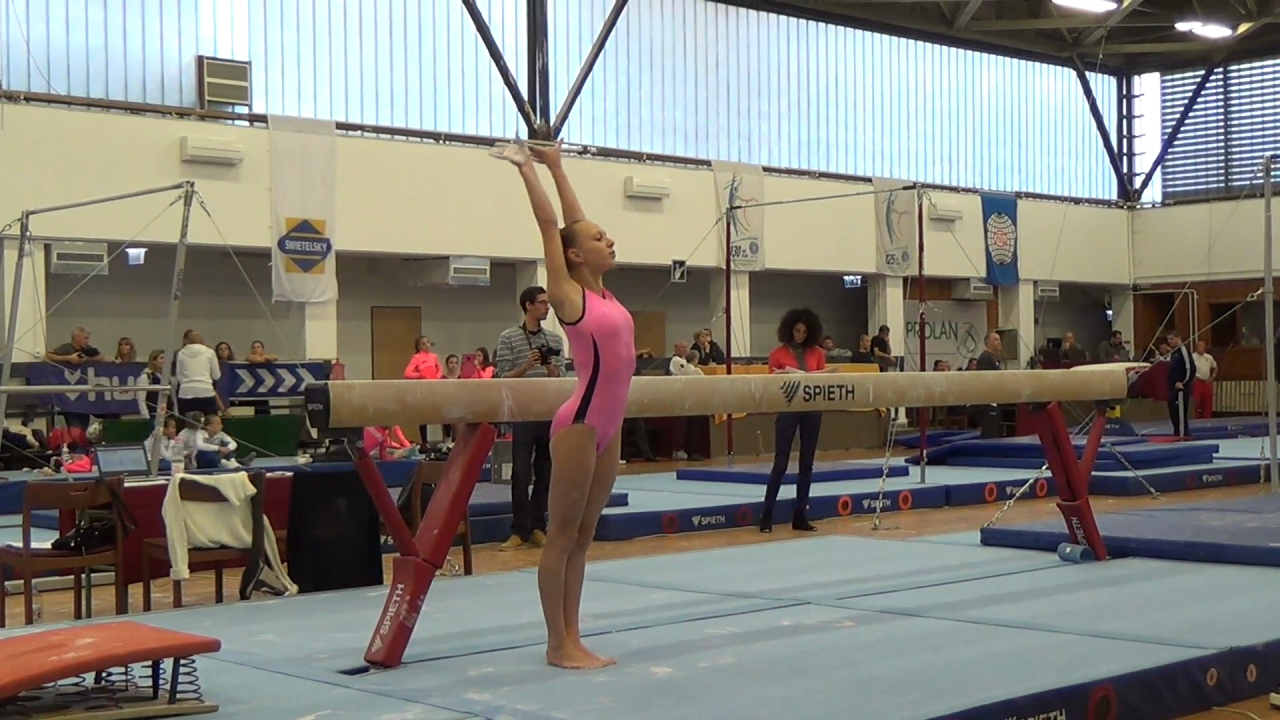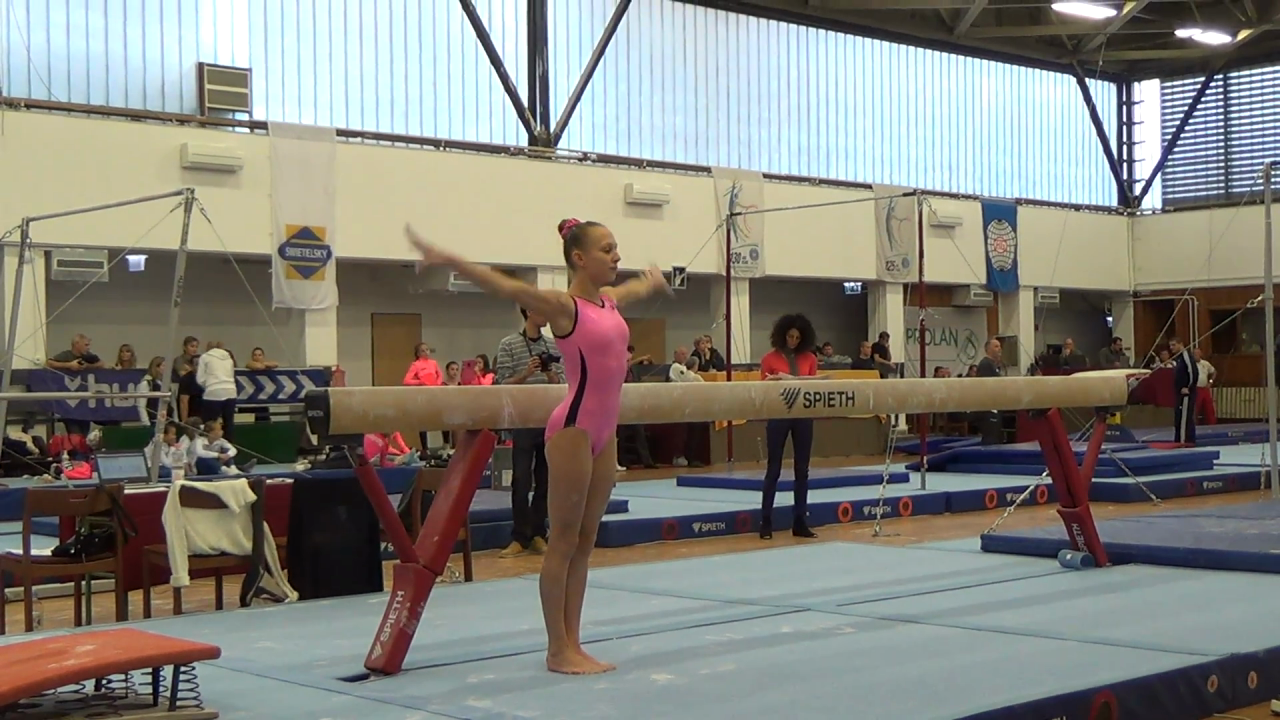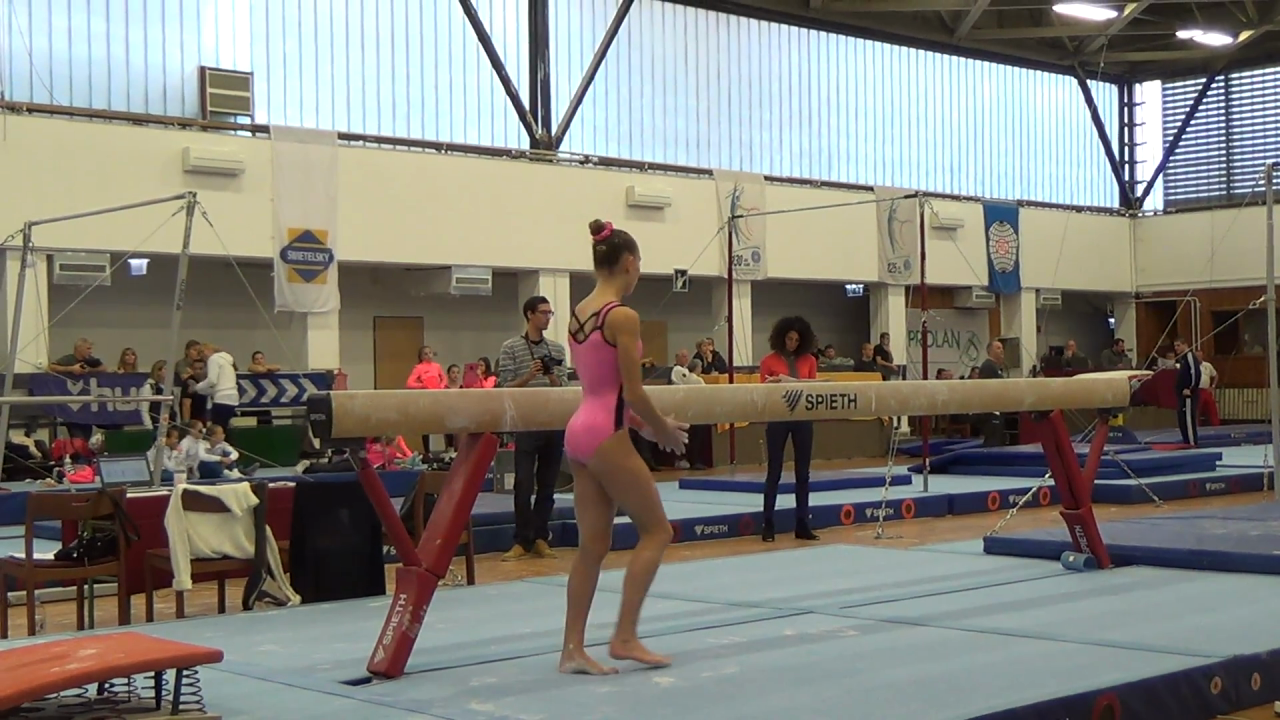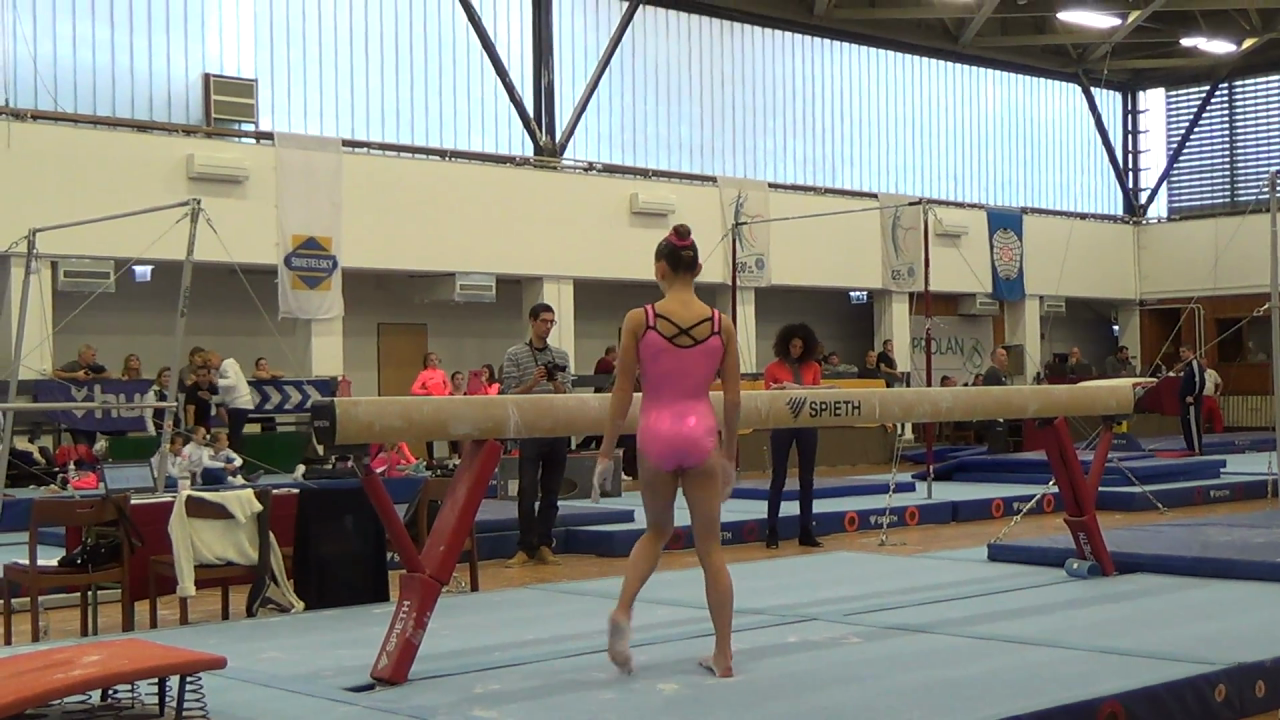
dt=0.5s
person 1, frame 1
left shoulder: (602, 291)
right shoulder: (568, 294)
left elbow: (576, 220)
right elbow: (549, 225)
left wrist: (557, 168)
right wrist: (526, 168)
left hip: (609, 427)
right hip: (580, 424)
left knee: (583, 537)
right knee: (562, 537)
left ankle: (572, 638)
right ankle: (558, 643)
person 1, frame 2
left shoulder: (606, 298)
right shoulder: (564, 305)
left elbow: (630, 287)
right elbow: (507, 286)
left wrist: (652, 280)
right wrist: (449, 258)
left hip: (604, 433)
right hip: (574, 429)
left knee: (585, 541)
right knee: (563, 541)
left ankle: (572, 643)
right ankle: (559, 648)
person 1, frame 3
left shoulder: (579, 314)
right shoulder: (624, 317)
right elbow: (635, 392)
left wrist: (653, 422)
right wrist: (663, 427)
left hip: (580, 431)
right hip: (606, 436)
left knee: (593, 543)
right knee: (656, 531)
left ankle: (572, 647)
right ankle: (625, 636)
person 1, frame 4
left shoulder: (638, 319)
right shoulder: (721, 324)
left elbow: (622, 392)
right elbow: (733, 397)
left wrist: (606, 452)
right wrist: (729, 454)
left hip: (656, 435)
right hip: (701, 435)
left knee: (655, 532)
right knee: (710, 548)
left ankle: (623, 611)
right ankle: (722, 654)
person 2, frame 1
left shoulder: (555, 339)
right shoulder: (508, 338)
left elbow: (561, 379)
right elbow: (502, 378)
left wrist: (552, 370)
right wrist: (526, 367)
left knee: (545, 474)
right knee: (521, 475)
left ankle: (537, 528)
right ankle: (520, 530)
person 2, frame 2
left shoulder: (555, 346)
right shoulder: (508, 345)
left elbow: (561, 387)
right elbow: (502, 385)
left wrist: (551, 376)
right wrist: (526, 374)
left knee: (545, 482)
right knee: (521, 482)
left ankle: (538, 535)
right ankle: (520, 537)
person 2, frame 3
left shoulder: (557, 348)
right shoulder: (511, 347)
left elbow: (564, 389)
right elbow: (505, 387)
left wrist: (553, 378)
right wrist: (528, 376)
left knee: (547, 485)
right knee: (523, 485)
left ankle: (540, 538)
right ankle: (522, 541)
person 2, frame 4
left shoulder: (561, 356)
right shoulder: (515, 355)
left elbow: (568, 395)
right elbow: (509, 394)
left wrist: (557, 384)
right wrist: (532, 383)
left knee: (551, 492)
right knee: (527, 492)
left ankle: (544, 545)
right ankle: (526, 547)
person 3, frame 1
left shoulder: (817, 353)
right shoulder: (777, 354)
left hip: (812, 409)
right hip: (788, 410)
left knee: (806, 464)
right knee: (781, 463)
left ankle: (800, 515)
right ankle: (766, 515)
person 3, frame 2
left shoulder: (809, 358)
right shoulder: (770, 359)
right wrist: (773, 381)
left hip: (803, 416)
right hip: (778, 416)
left knee: (802, 469)
right knee: (773, 469)
left ankle: (800, 522)
right ankle: (766, 522)
person 3, frame 3
left shoulder: (809, 360)
right shoulder: (769, 361)
right wrist: (771, 383)
left hip: (803, 418)
right hip: (778, 418)
left knee: (803, 472)
right knee: (774, 472)
left ankle: (802, 524)
right ankle: (768, 525)
person 3, frame 4
left shoulder: (813, 367)
right shoulder: (773, 369)
right wrist: (776, 390)
left hip: (807, 425)
right hip: (782, 425)
left knee: (807, 479)
right knee: (778, 479)
left ankle: (806, 531)
right ankle: (772, 532)
